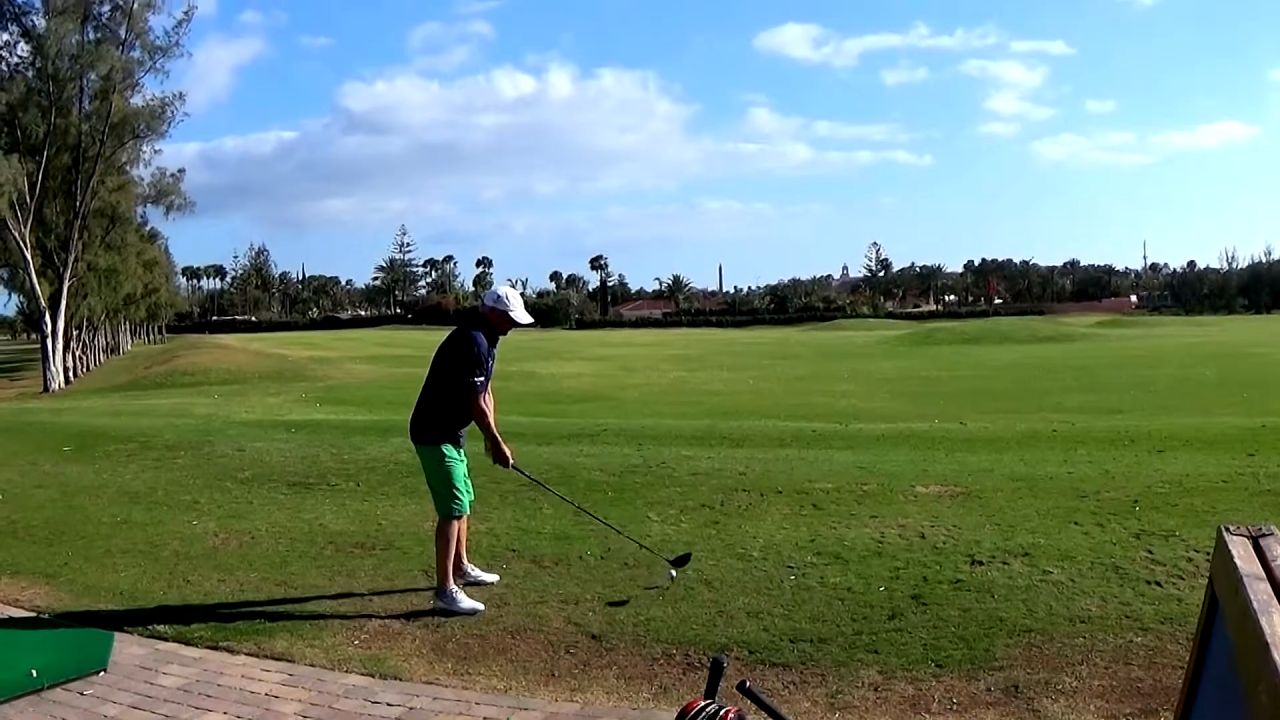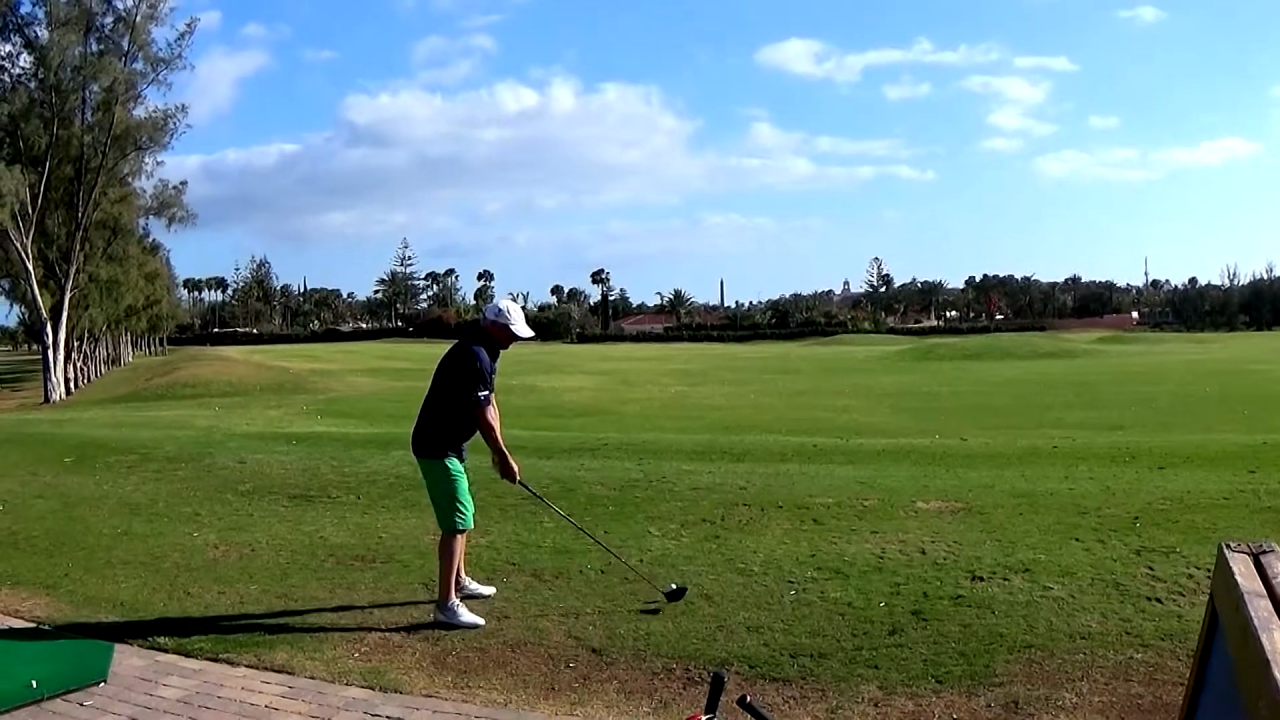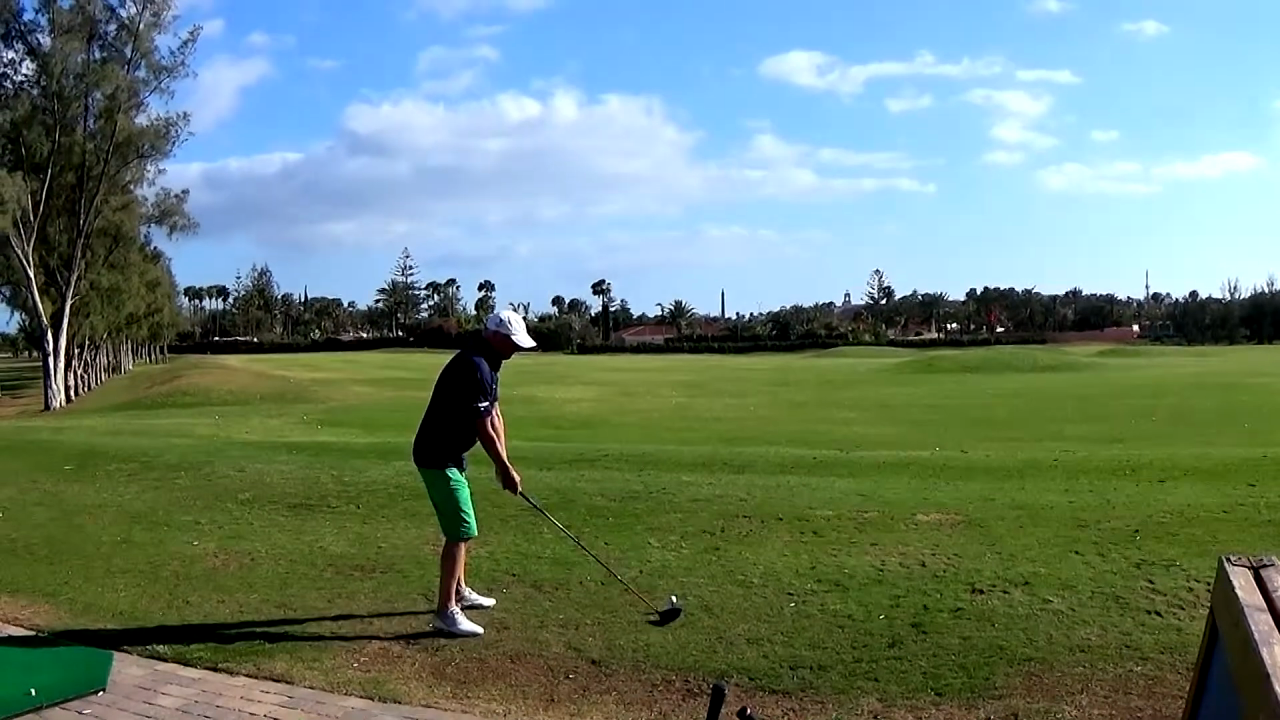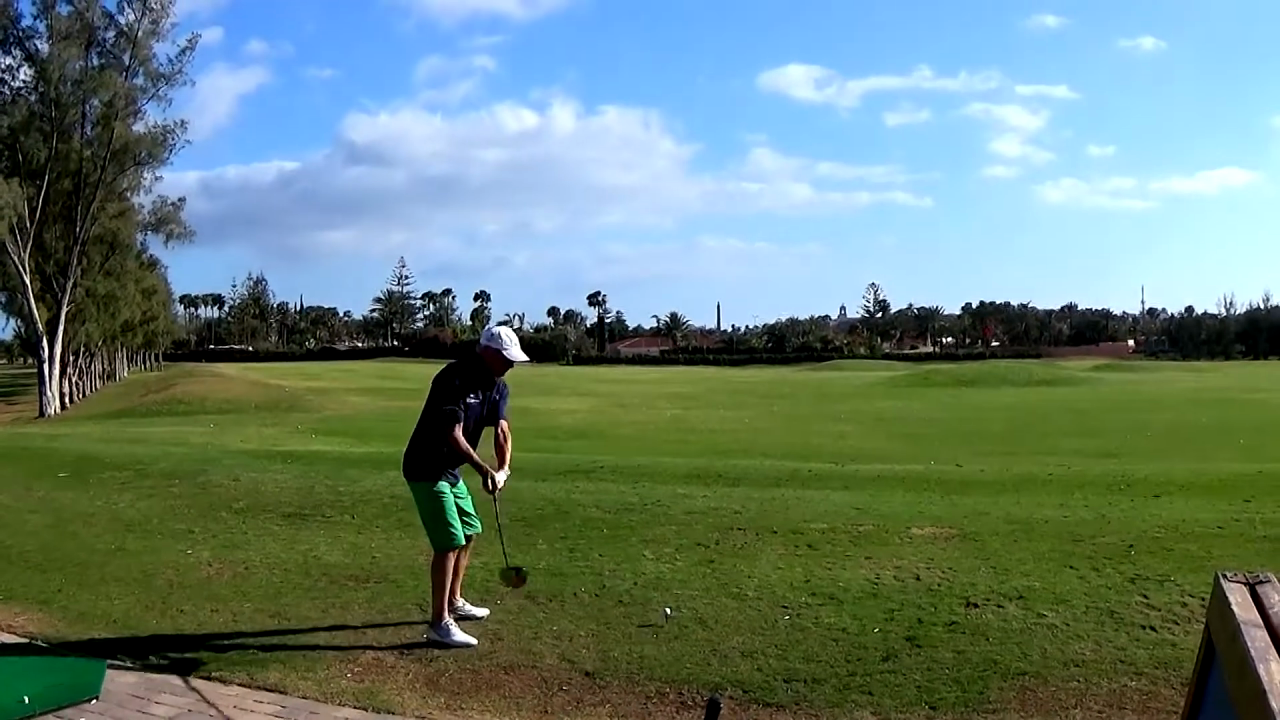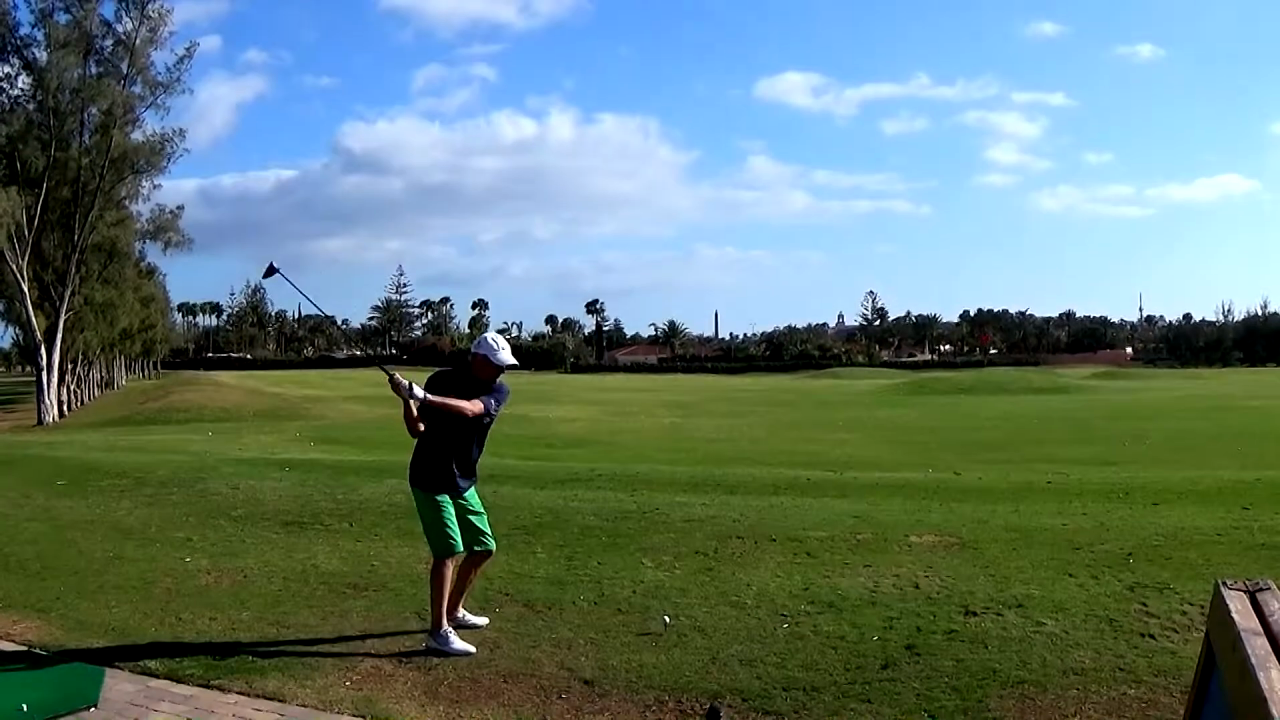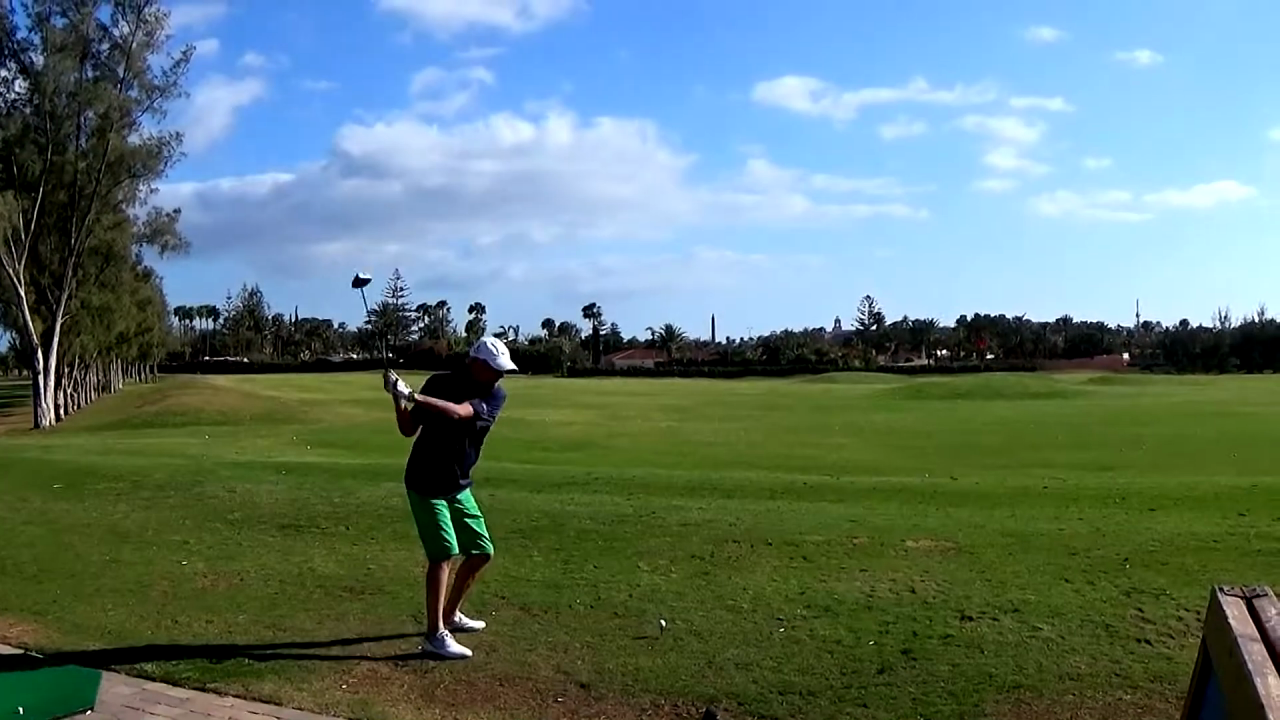
dt=0.3s
person 1, frame 1
left shoulder: (482, 337)
right shoulder: (472, 342)
left elbow: (485, 393)
right elbow: (477, 404)
left wrist: (491, 439)
right wrist: (498, 444)
left hip: (447, 430)
right hip: (435, 433)
left knee: (462, 501)
right knee: (453, 508)
left ankle: (461, 567)
right ankle: (445, 589)
person 1, frame 2
left shoulder: (482, 351)
right shoulder: (474, 356)
left elbow: (490, 406)
right elbow: (484, 418)
left wrist: (499, 453)
right wrist: (505, 457)
left hip: (447, 443)
right hip: (437, 446)
left knee: (462, 515)
right knee: (457, 522)
left ankle: (459, 581)
right ankle: (447, 603)
person 1, frame 3
left shoulder: (489, 363)
right shoulder: (474, 367)
left elbow: (495, 415)
right elbow: (484, 429)
left wrist: (504, 462)
right wrist: (505, 468)
left hip: (450, 454)
right hip: (437, 456)
left knee: (463, 524)
right knee: (461, 530)
left ankle: (459, 591)
right ankle: (446, 611)
person 1, frame 4
left shoulder: (497, 386)
right shoulder: (454, 378)
left elbow: (502, 430)
right elbow: (453, 436)
left wrist: (503, 469)
right wrist: (482, 470)
left hip: (449, 470)
right hip: (426, 469)
left knee: (468, 532)
right knee: (449, 541)
left ankle: (453, 602)
right ankle: (439, 622)
person 1, frame 5
left shoulder: (499, 391)
right shoulder: (441, 381)
left elbow: (468, 410)
right elbow: (416, 430)
left wrist: (423, 397)
right wrist: (406, 399)
left hip: (464, 481)
right hip: (430, 480)
left knee: (483, 547)
right knee: (449, 550)
left ankle: (454, 611)
right ankle: (439, 630)
person 1, frame 6
left shoulder: (495, 396)
right shoulder: (439, 384)
left elbow: (457, 412)
right elbow: (409, 430)
left wrist: (411, 395)
right wrist: (399, 399)
left hip: (459, 485)
right hip: (426, 484)
left knee: (481, 551)
right knee: (444, 554)
left ankle: (450, 614)
right ankle: (435, 634)
